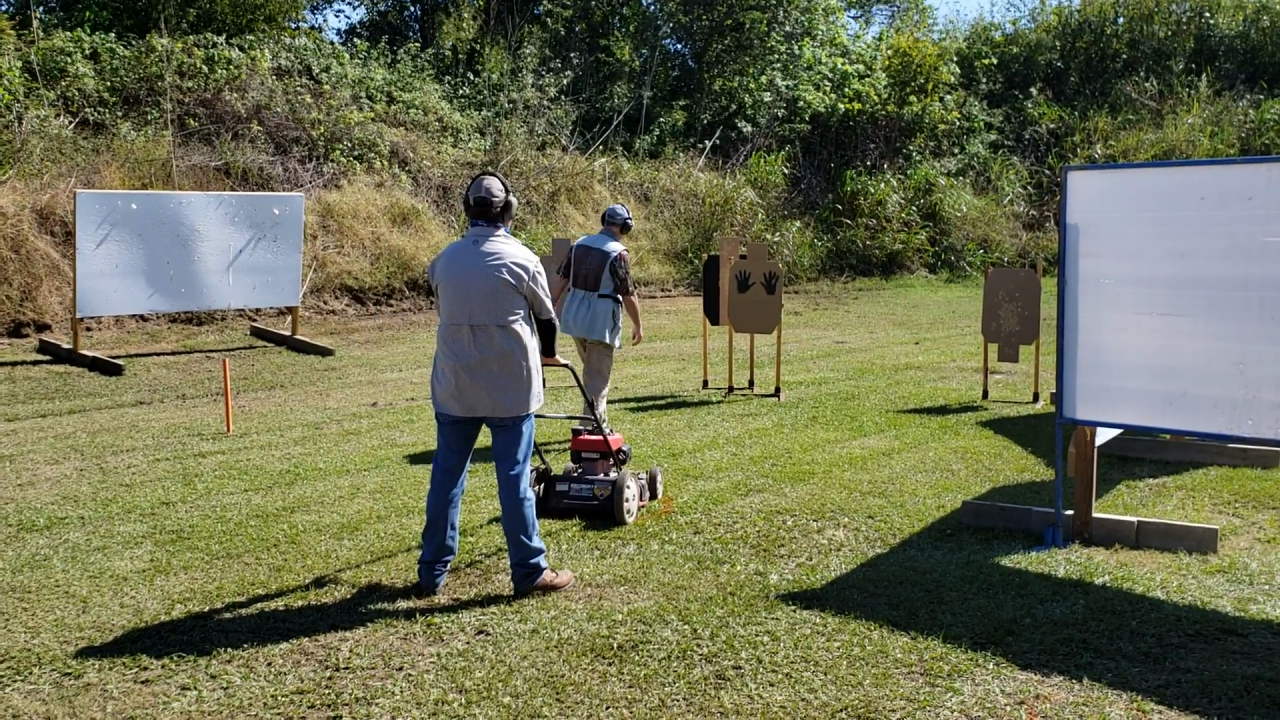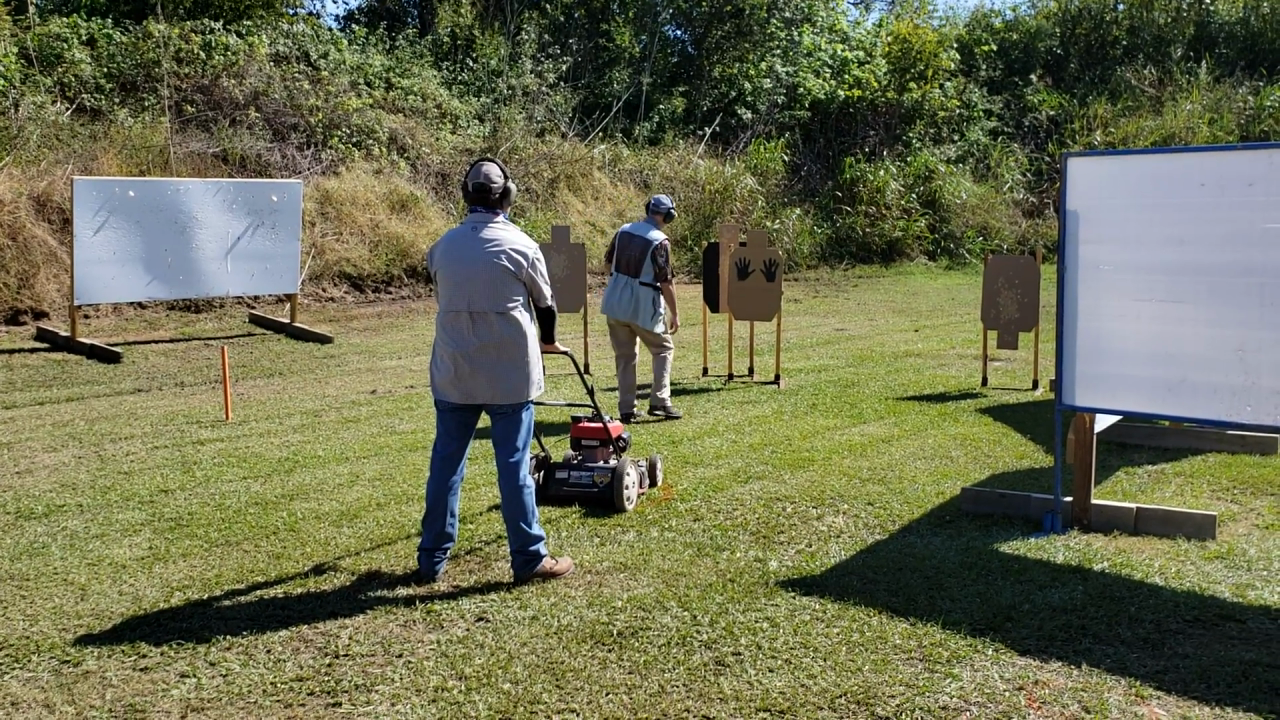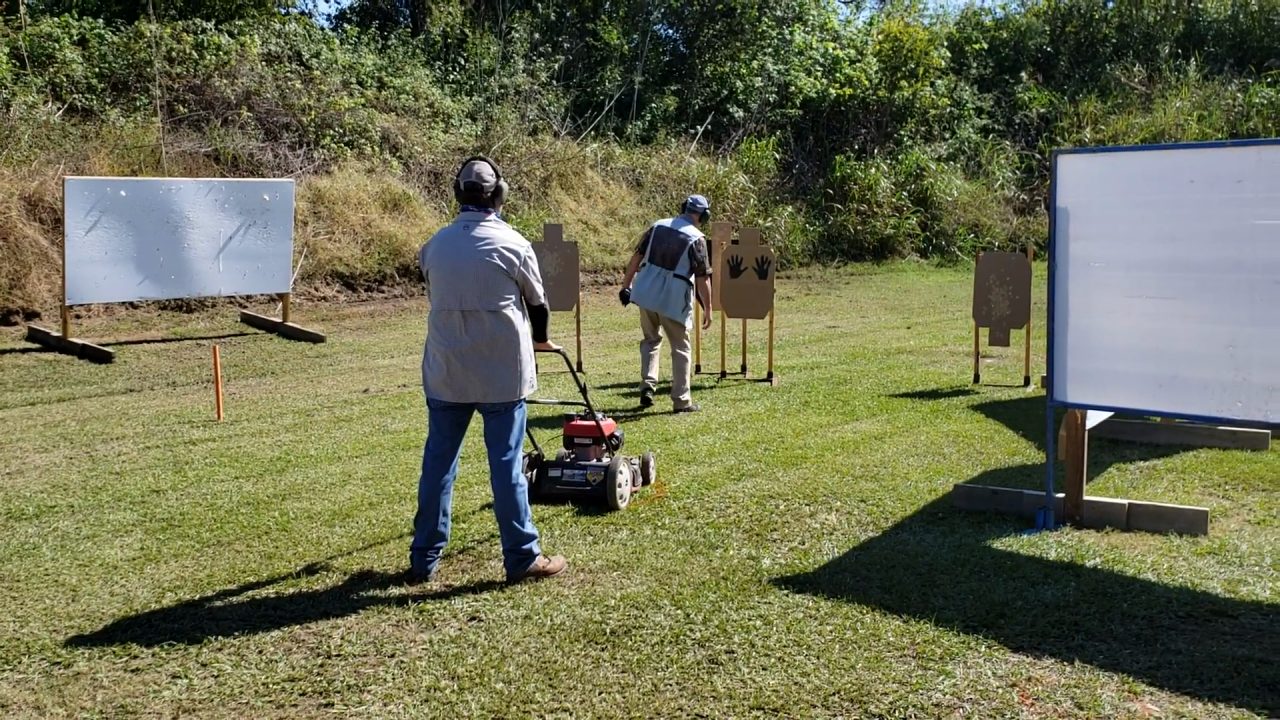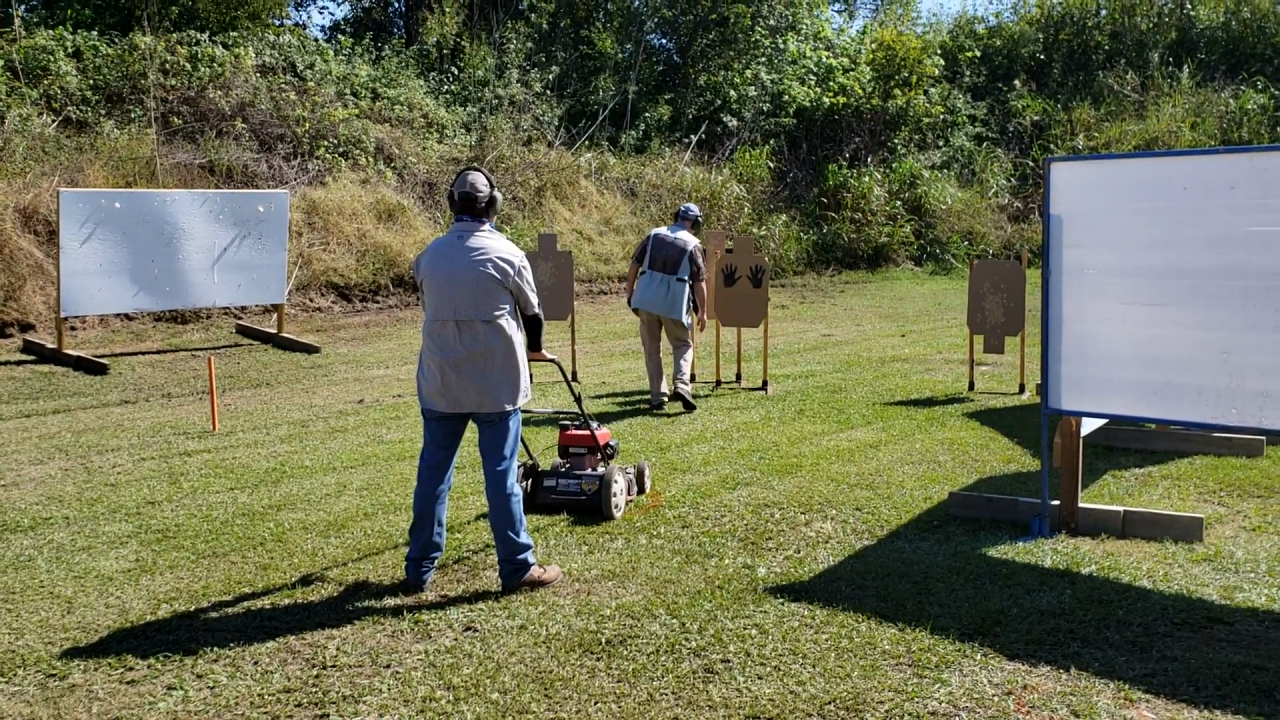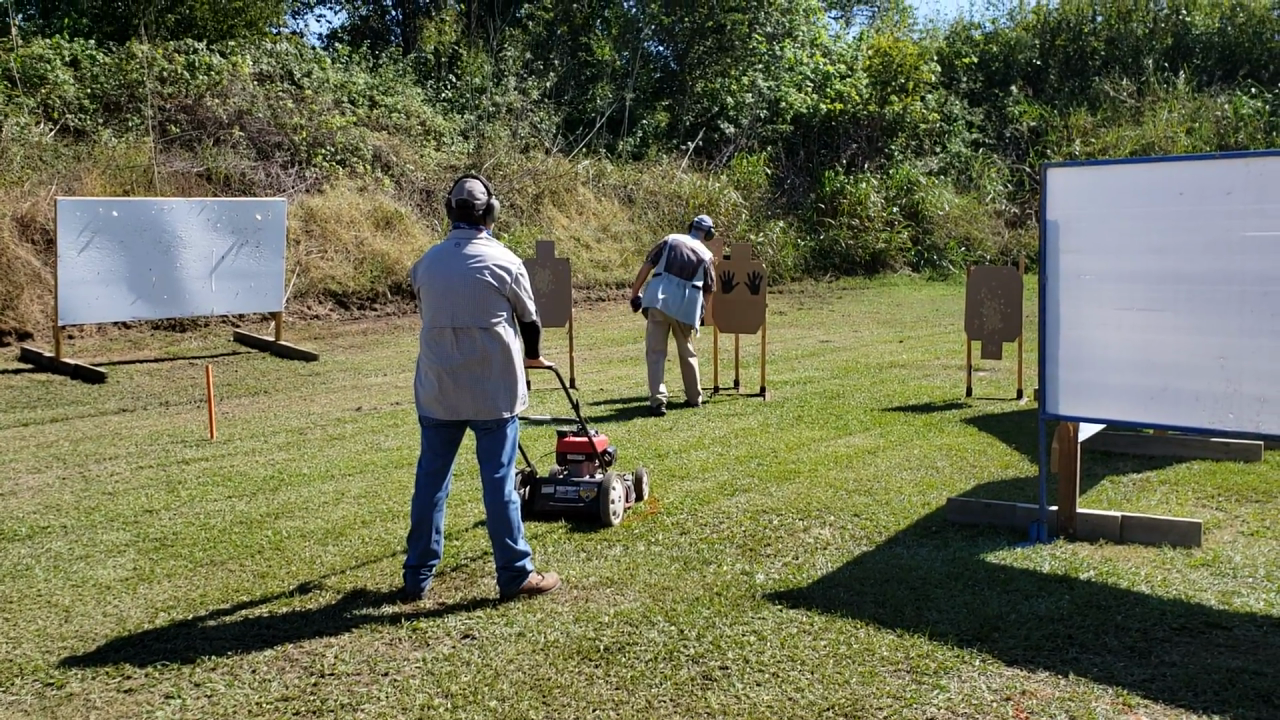
dt=0.5s
person 1, frame 1
left shoulder: (444, 260)
right shoulder: (522, 259)
right elbow: (545, 317)
right wrist: (549, 355)
left hip: (454, 386)
right hip: (510, 386)
left knee: (446, 476)
right knee: (514, 478)
left ankle: (432, 571)
right ankle: (530, 571)
person 1, frame 2
left shoulder: (442, 247)
right shoulder: (521, 246)
right elbow: (544, 302)
right wrist: (547, 341)
left hip: (453, 373)
right hip: (508, 374)
left knee: (445, 463)
right knee: (513, 466)
left ankle: (431, 559)
right ankle: (529, 559)
person 1, frame 3
left shoulder: (435, 245)
right shoulder: (513, 244)
right elbow: (537, 302)
right wrist: (541, 340)
left hip: (445, 372)
right hip: (502, 372)
left knee: (438, 462)
right knee: (506, 465)
left ankle: (424, 558)
right ankle: (522, 558)
person 1, frame 4
left shoulder: (428, 255)
right shoulder: (506, 254)
right elbow: (531, 311)
right wrist: (534, 349)
left hip: (440, 382)
right hip: (495, 382)
left knee: (432, 473)
right knee: (501, 475)
left ankle: (419, 568)
right ankle: (517, 567)
person 1, frame 5
left shoulder: (426, 262)
right shoulder: (504, 261)
right elbow: (528, 318)
right wrist: (532, 356)
left hip: (437, 389)
right hip: (493, 389)
left knee: (430, 480)
right knee: (499, 481)
left ankle: (417, 575)
right ankle: (515, 574)
person 2, frame 1
left shoulder: (579, 244)
right shoulder: (618, 253)
left elbow: (561, 280)
right elbow: (628, 294)
right wrist: (638, 325)
left hip: (576, 317)
right hip: (602, 321)
left knee: (592, 373)
right knee: (598, 378)
person 2, frame 2
left shoulder: (624, 230)
right shoulder: (660, 241)
left elbow: (608, 263)
right elbow: (665, 283)
right wrist: (674, 314)
left hip: (616, 303)
right hip: (643, 307)
left knee: (624, 356)
right knee: (663, 349)
left ankle: (627, 408)
right ankle: (660, 401)
person 2, frame 3
left shoulder: (658, 226)
right shoulder: (696, 238)
left elbow: (636, 257)
right elbow: (703, 278)
left wrist: (626, 283)
right wrist: (708, 310)
left hip: (647, 293)
right hip: (673, 299)
left knee: (651, 341)
right knee: (680, 349)
left ankle: (648, 385)
right ankle: (681, 401)
person 2, frame 4
left shoulder: (654, 234)
right shoulder: (692, 244)
left elbow: (634, 265)
right elbow: (699, 282)
left wrist: (630, 291)
right wrist: (702, 312)
left hip: (648, 299)
right hip: (675, 302)
left knee: (652, 349)
right knee: (683, 346)
left ankle: (658, 397)
right ankle: (681, 385)
person 2, frame 5
left shoulder: (670, 240)
right shoulder: (706, 255)
left elbow: (647, 266)
right elbow: (708, 292)
left wrist: (635, 291)
right wrist: (701, 314)
left hip: (659, 301)
right hip: (685, 307)
left knee: (655, 353)
right knee: (687, 353)
left ankle: (658, 400)
right ankle: (694, 398)
